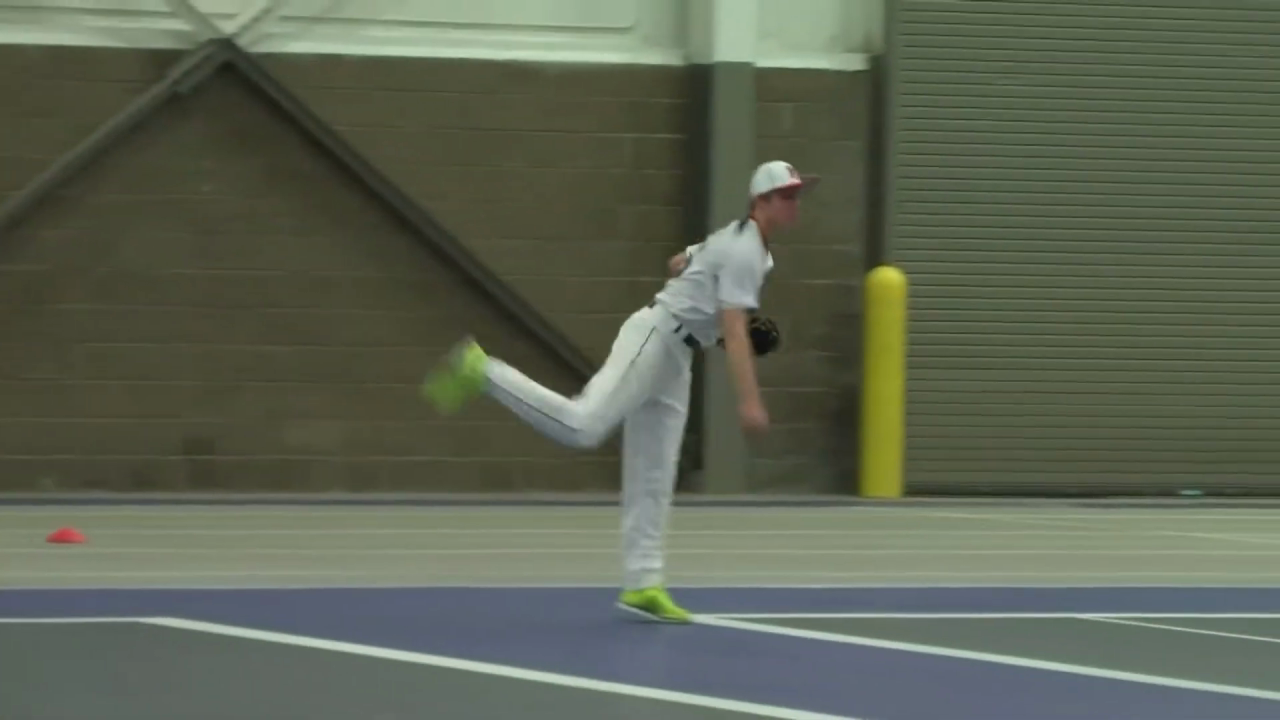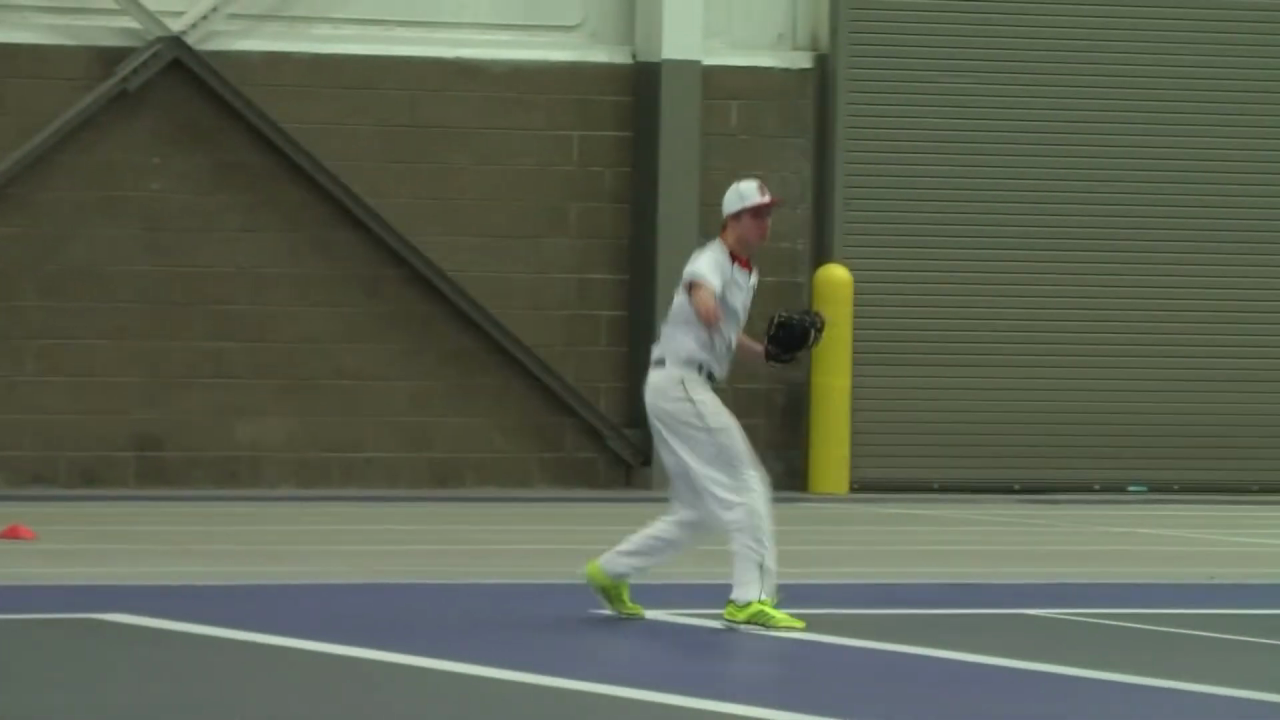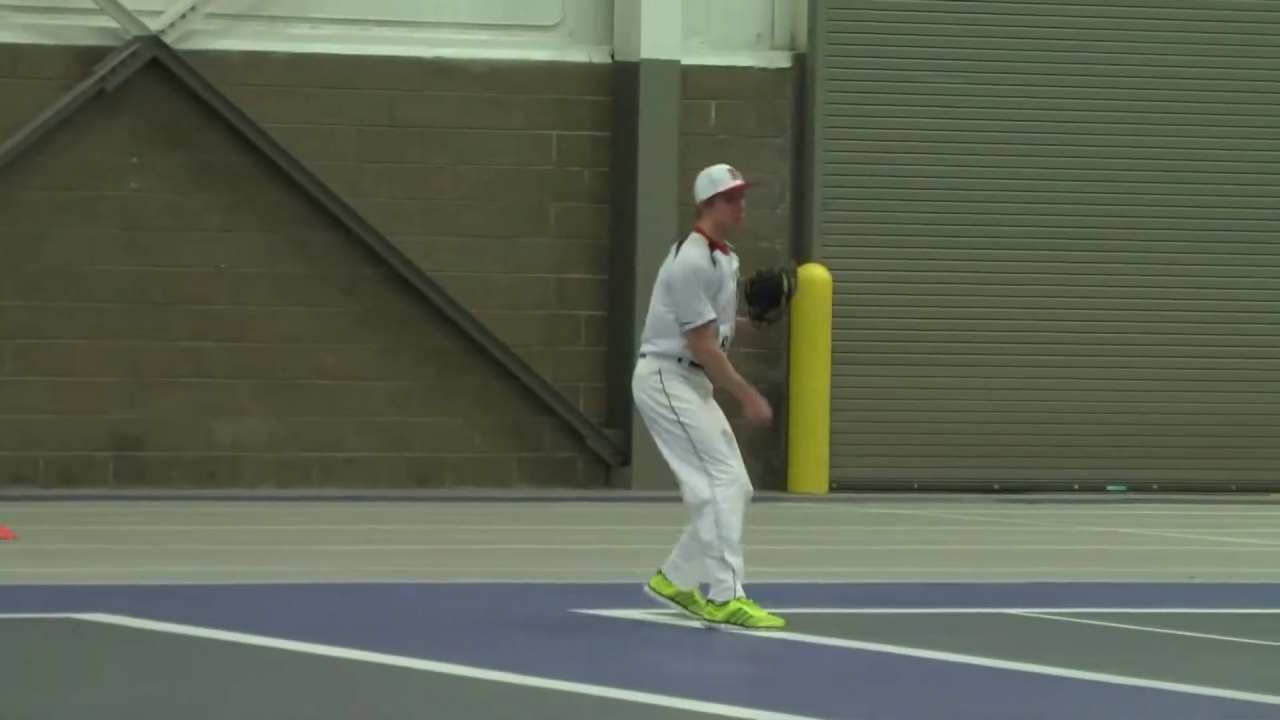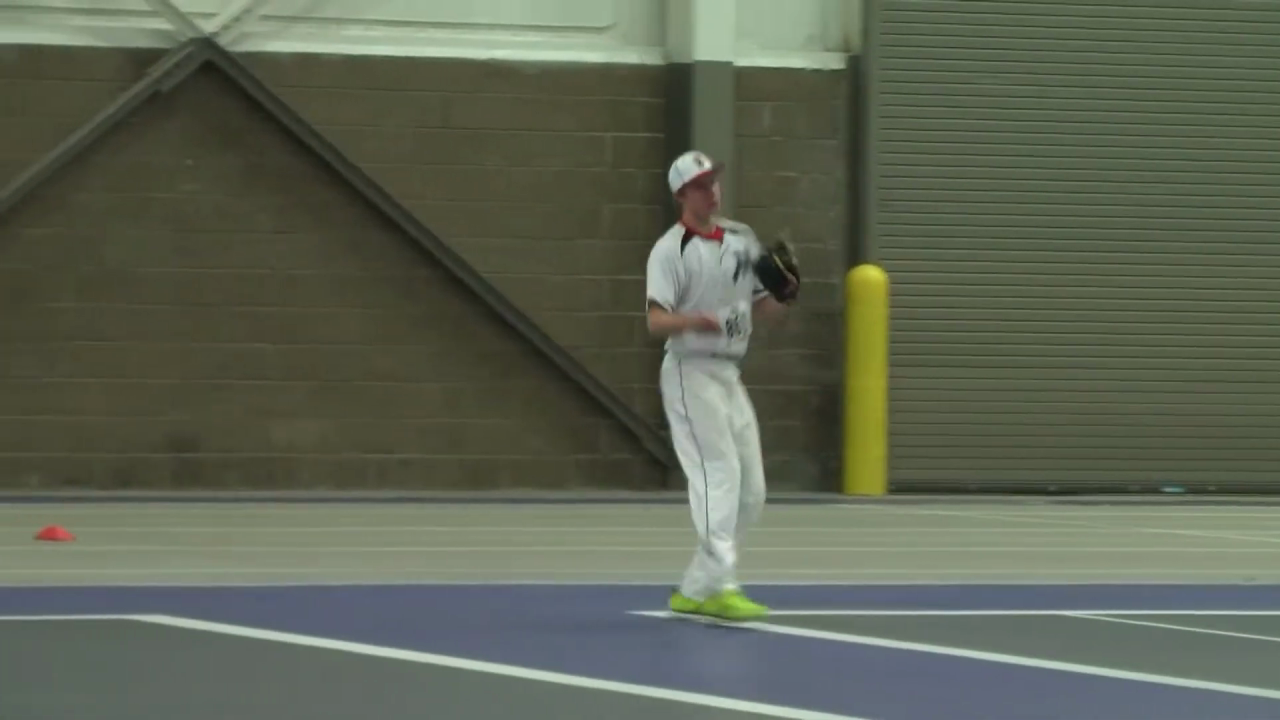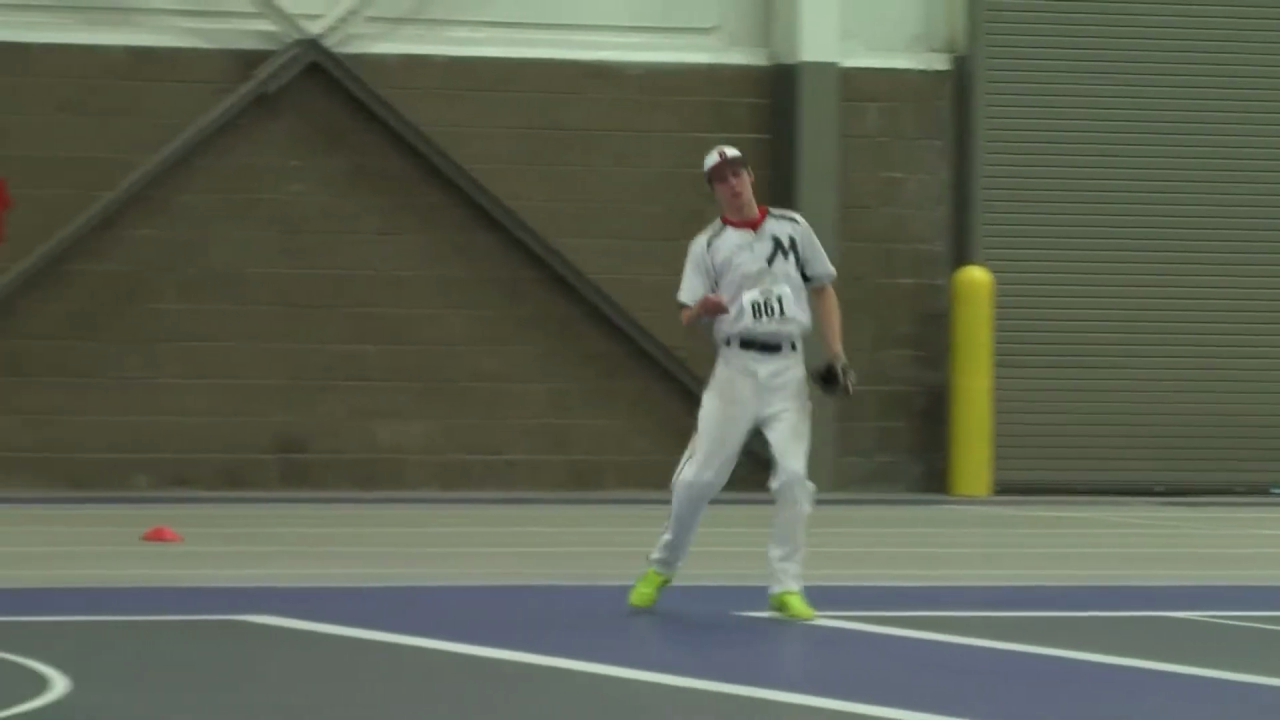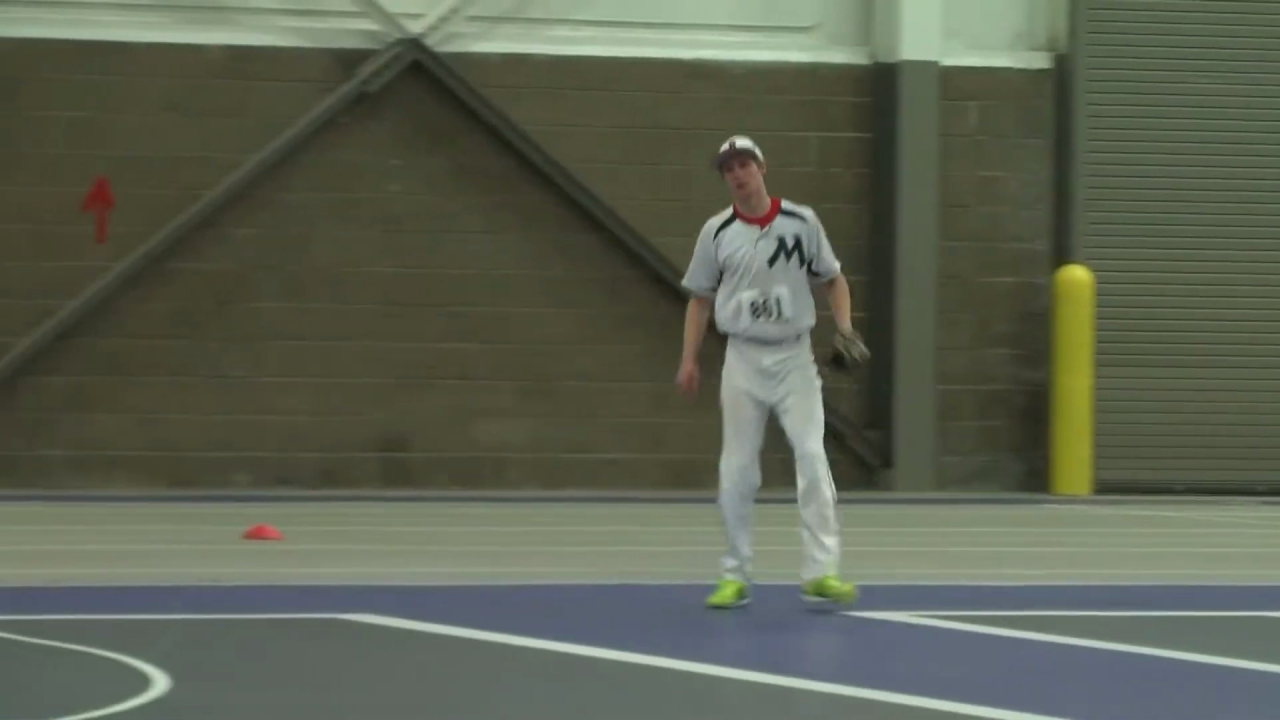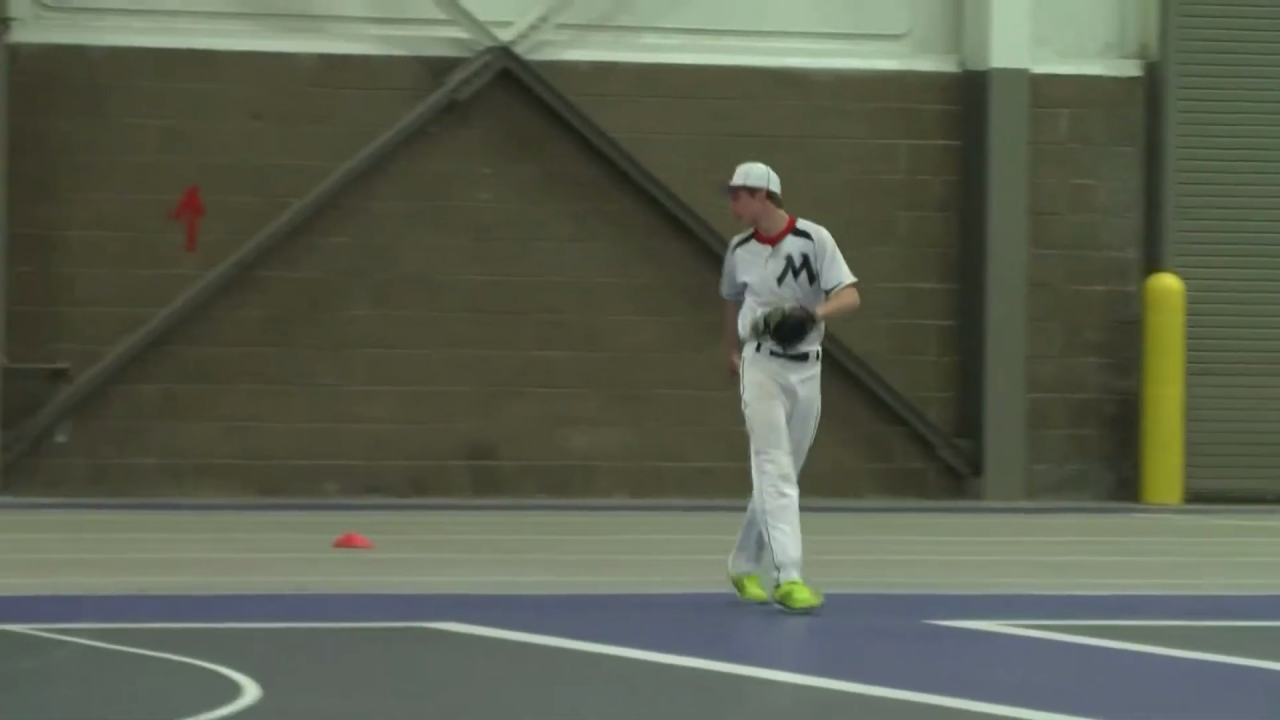
dt=0.3s
person 1, frame 1
left shoulder: (738, 240)
right shoulder: (746, 251)
left elbow: (679, 264)
right elbow: (735, 330)
left wrist: (714, 322)
right wrist: (750, 401)
left hip: (676, 358)
right hip: (652, 341)
left knee: (656, 477)
right knee: (582, 423)
left ankle: (643, 585)
right ankle: (480, 369)
person 1, frame 2
left shoulder: (744, 272)
right shoulder: (711, 261)
right elbow: (698, 290)
left wrist: (763, 351)
right wrist: (705, 306)
left hip: (685, 390)
right hip: (680, 386)
left knee: (694, 510)
right knee: (747, 486)
left ankle: (610, 572)
right ankle: (749, 599)
person 1, frame 3
left shoulder: (723, 257)
right shoulder: (691, 261)
right elbow: (701, 345)
left wrist: (751, 320)
right wrist: (749, 397)
left hip: (689, 384)
right hip: (664, 380)
left knee: (731, 489)
right knee: (723, 482)
left ankle: (677, 581)
right ankle: (726, 598)
person 1, frame 4
left shoulder: (742, 238)
right shoulder: (670, 249)
left elbow: (766, 308)
right elbow: (656, 322)
right wrist: (692, 319)
left hip: (729, 377)
right hip: (691, 375)
left knee: (749, 492)
right knee: (718, 478)
left ankle: (695, 591)
right ankle: (717, 588)
person 1, frame 5
left shoulder: (793, 226)
right shoulder: (706, 244)
left elbow: (822, 290)
right elbow: (689, 317)
left wrist: (836, 352)
right wrist: (702, 309)
left hip: (788, 366)
right hip: (735, 367)
left knee: (792, 477)
right knee: (701, 474)
left ankle: (786, 587)
right ankle: (660, 568)
person 1, frame 6
left shoulder: (802, 221)
right shoulder: (716, 232)
left elbow: (831, 281)
right elbow: (699, 299)
left wrist: (845, 328)
right wrist: (688, 360)
left hip: (795, 357)
right hip: (744, 360)
left knee: (812, 458)
right knee: (738, 471)
left ankle: (822, 571)
right ankle: (735, 575)
person 1, frame 7
left shoulder: (813, 239)
right shoulder: (739, 248)
left elbow: (849, 297)
left wrist: (813, 313)
right wrist: (730, 349)
left hip: (804, 369)
right hip: (760, 365)
left knee: (783, 476)
right knee: (774, 468)
left ankle: (745, 566)
right ankle: (789, 578)
